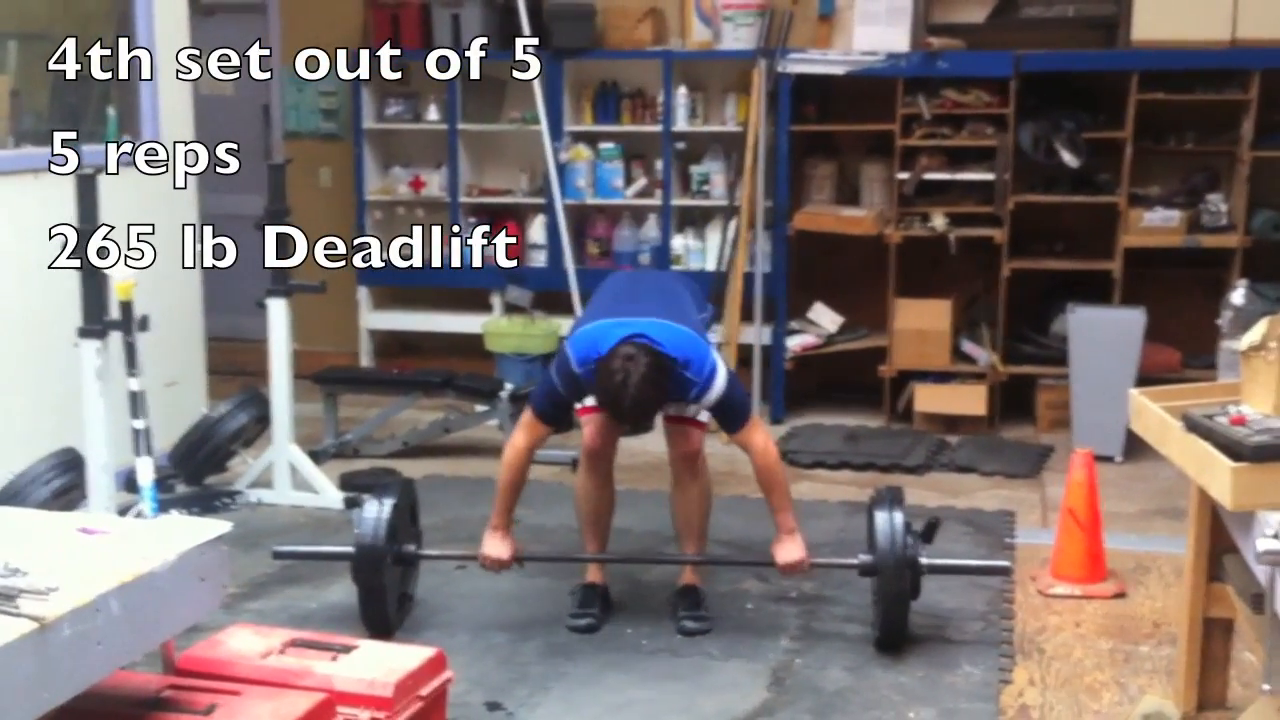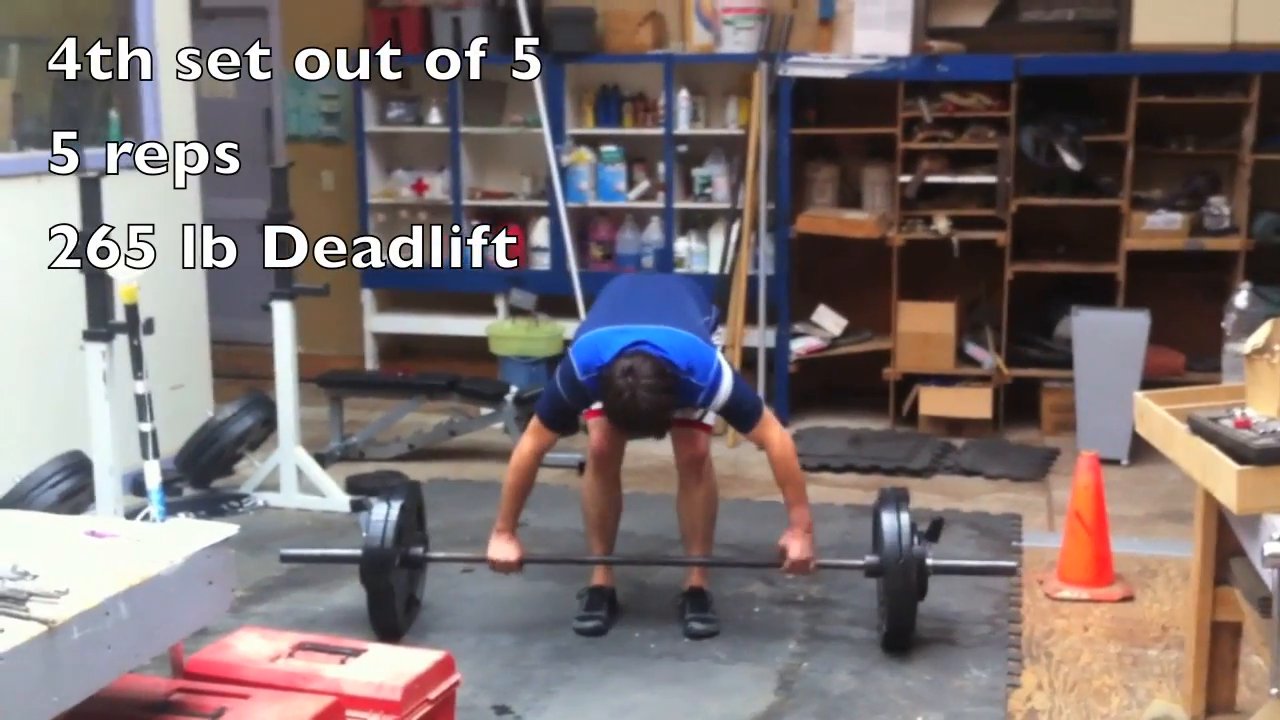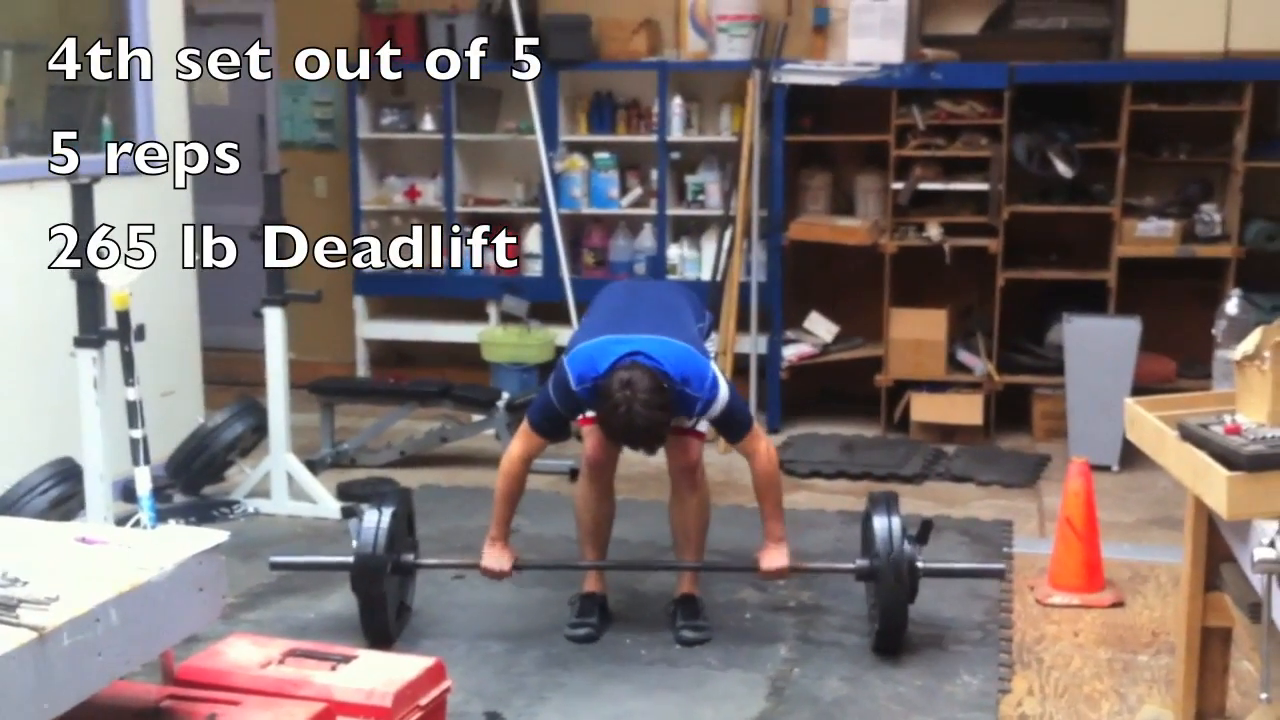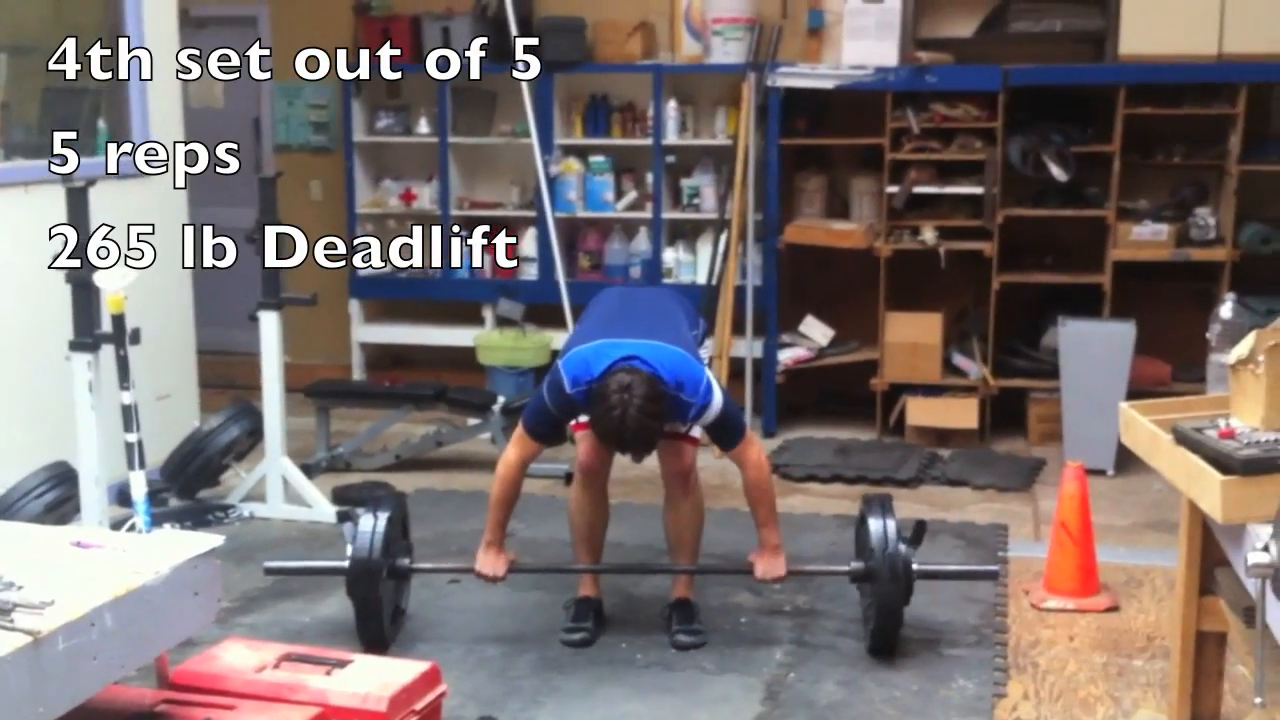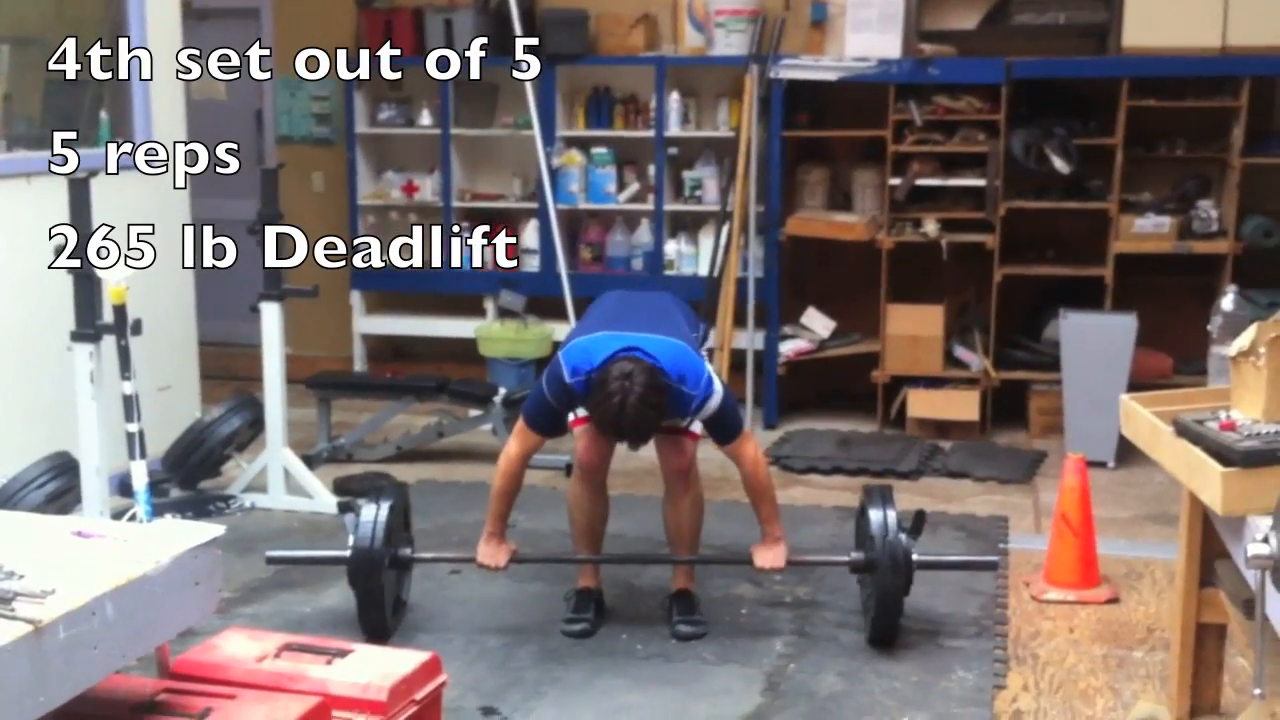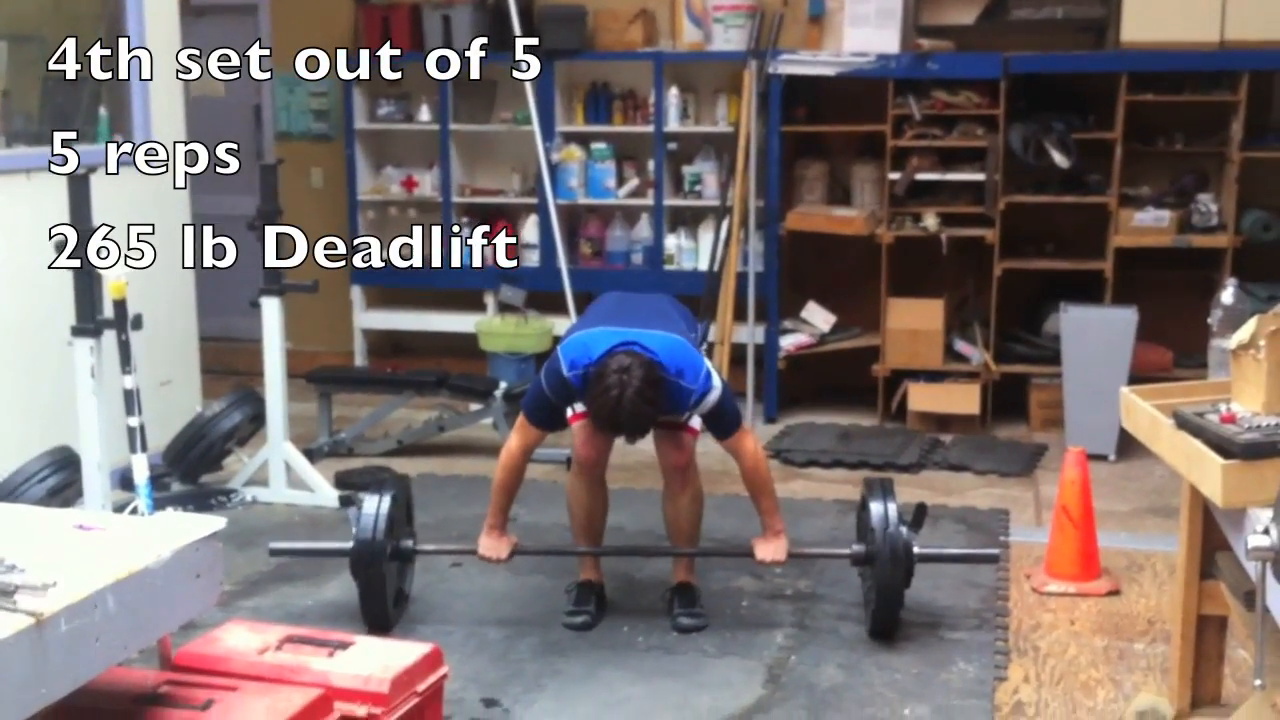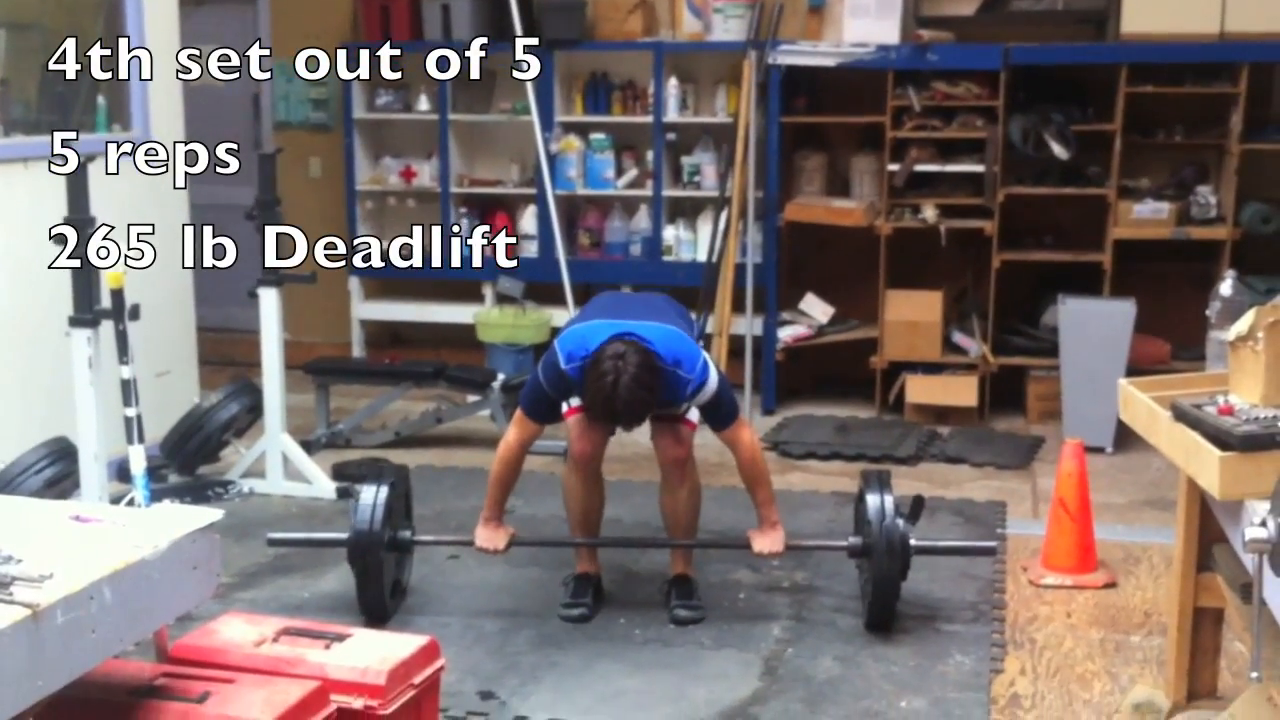
dt=0.3s
person 1, frame 1
left shoulder: (697, 364)
right shoulder: (577, 361)
left elbow: (759, 444)
right elbow: (522, 442)
left wrist: (788, 533)
right wrist: (497, 529)
left knee: (688, 450)
right knee: (594, 446)
left ankle: (690, 580)
right ankle: (594, 578)
person 1, frame 2
left shoulder: (702, 370)
right shoulder: (582, 368)
left elbow: (776, 438)
right elbow: (531, 446)
left wrist: (800, 527)
right wrist: (503, 532)
left knee: (694, 454)
right knee: (601, 450)
left ankle: (696, 585)
right ankle: (600, 581)
person 1, frame 3
left shoulder: (698, 381)
right shoulder: (576, 377)
left elbow: (761, 451)
right elbow: (519, 451)
left wrist: (774, 540)
right wrist: (497, 540)
left knee: (687, 463)
right knee: (596, 459)
left ankle: (688, 592)
right ankle: (592, 589)
person 1, frame 4
left shoulder: (693, 387)
right shoulder: (569, 381)
left elbow: (752, 459)
right elbow: (515, 457)
left wrist: (770, 547)
right wrist: (492, 544)
left knee: (681, 469)
right knee: (588, 465)
left ankle: (683, 597)
right ankle: (587, 594)
person 1, frame 5
left shoulder: (693, 382)
right shoulder: (569, 374)
left elbow: (747, 454)
right elbow: (517, 451)
left wrist: (772, 537)
right wrist: (493, 535)
left knee: (680, 466)
right knee: (588, 461)
left ankle: (683, 588)
right ankle: (587, 586)
person 1, frame 6
left shoulder: (692, 376)
right shoulder: (568, 368)
left elbow: (747, 448)
right elbow: (518, 445)
left wrist: (773, 531)
right wrist: (494, 528)
right hip: (596, 359)
left knee: (679, 461)
right knee: (586, 457)
left ankle: (684, 581)
right ankle: (588, 579)
person 1, frame 7
left shoulder: (689, 367)
right shoulder: (564, 363)
left elbow: (743, 440)
right elbow: (516, 439)
left wrist: (769, 523)
right wrist: (491, 520)
left hip: (669, 360)
right hip: (589, 362)
left knee: (677, 455)
right knee: (582, 451)
left ankle: (682, 574)
right ankle: (585, 572)
